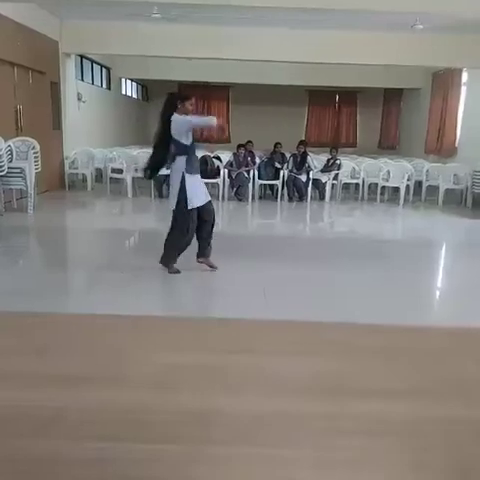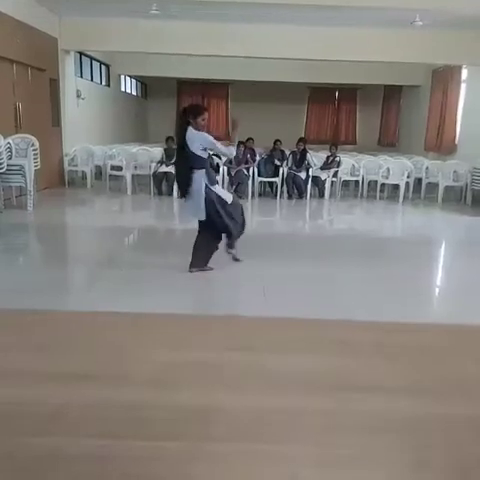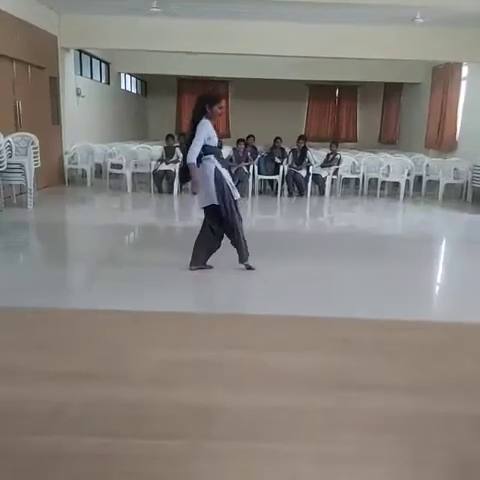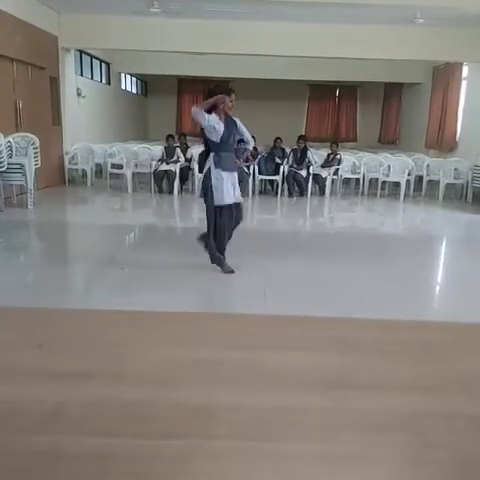
dt=0.4s
person 1, frame 1
left shoulder: (180, 122)
right shoulder: (181, 121)
right elbow: (209, 122)
right wrist: (218, 122)
left hip: (192, 173)
right hip: (183, 174)
left knee: (207, 214)
right knee: (186, 221)
left ankle: (204, 255)
right ankle: (168, 259)
person 1, frame 2
left shoulder: (187, 135)
right shoulder: (199, 136)
right elbow: (229, 153)
left hip: (198, 184)
right hip: (204, 184)
left knee: (209, 227)
right knee: (235, 210)
left ankle: (198, 263)
right ankle: (231, 245)
person 1, frame 3
left shoulder: (207, 125)
right shoulder: (205, 126)
right elbow: (191, 155)
right wrist: (194, 180)
left hip: (213, 173)
right hip: (214, 172)
left knee: (214, 220)
right knee: (231, 217)
left ankle: (198, 261)
right ankle: (243, 257)
person 1, frame 4
left shoulder: (234, 121)
right shoulder: (209, 120)
left elbow: (250, 141)
right elbow: (195, 112)
right wrist: (214, 100)
left hip: (231, 170)
right hip: (216, 170)
left knee: (235, 214)
right knee: (223, 215)
left ankle: (207, 238)
right ankle: (218, 258)
